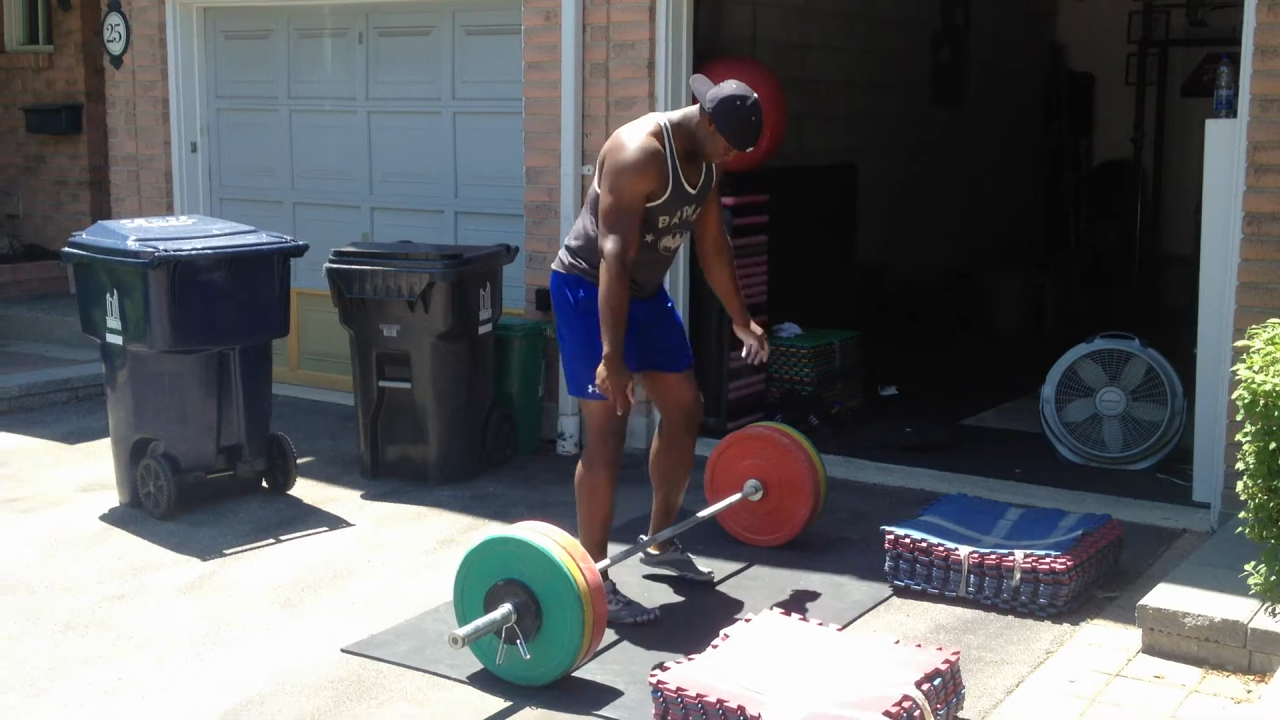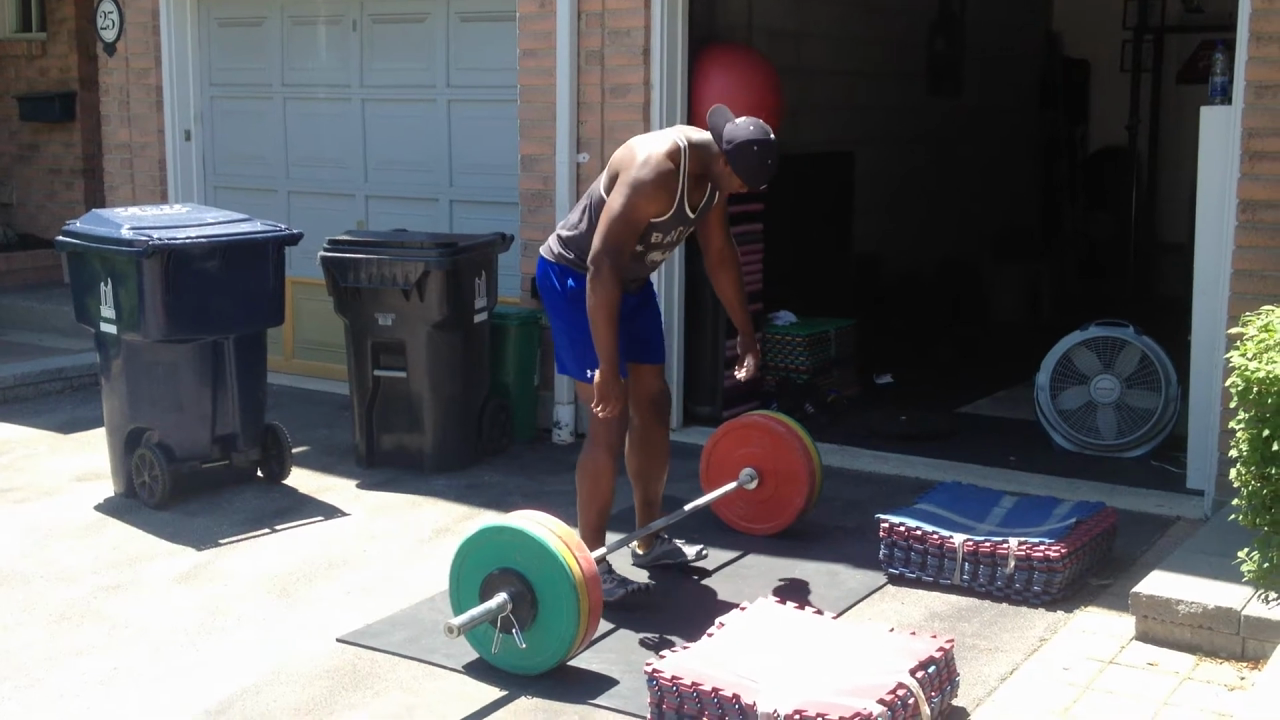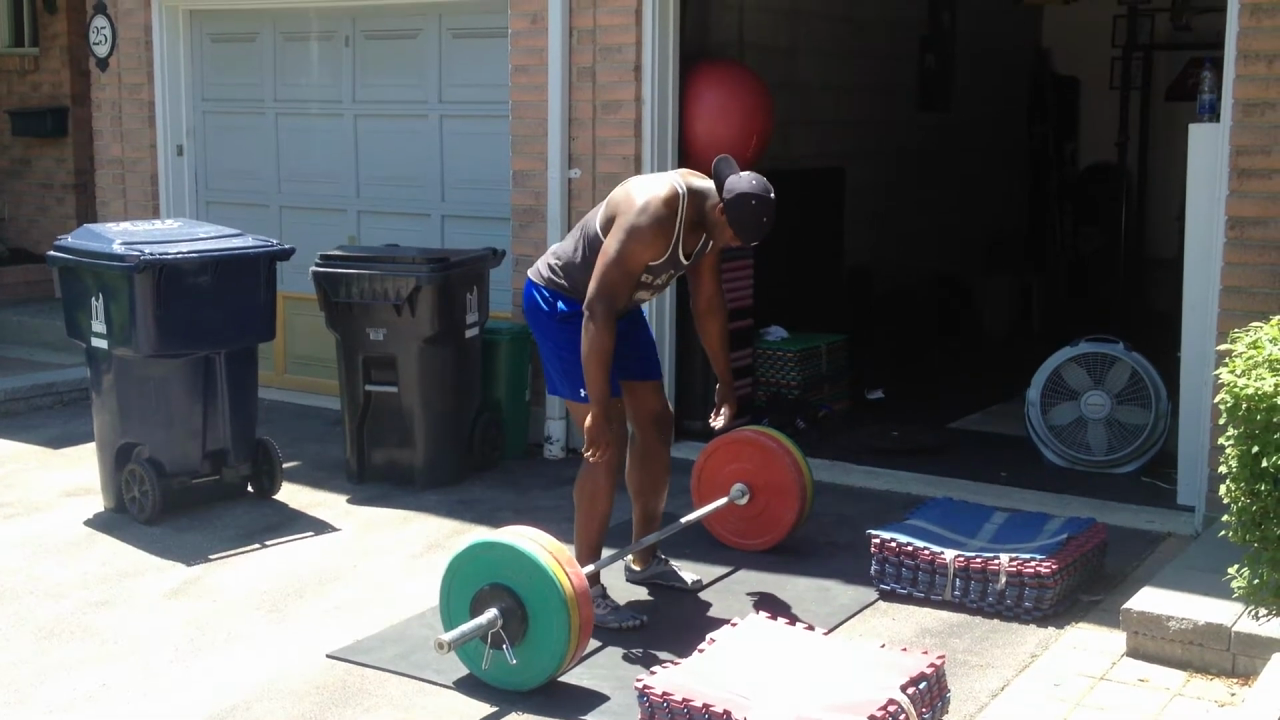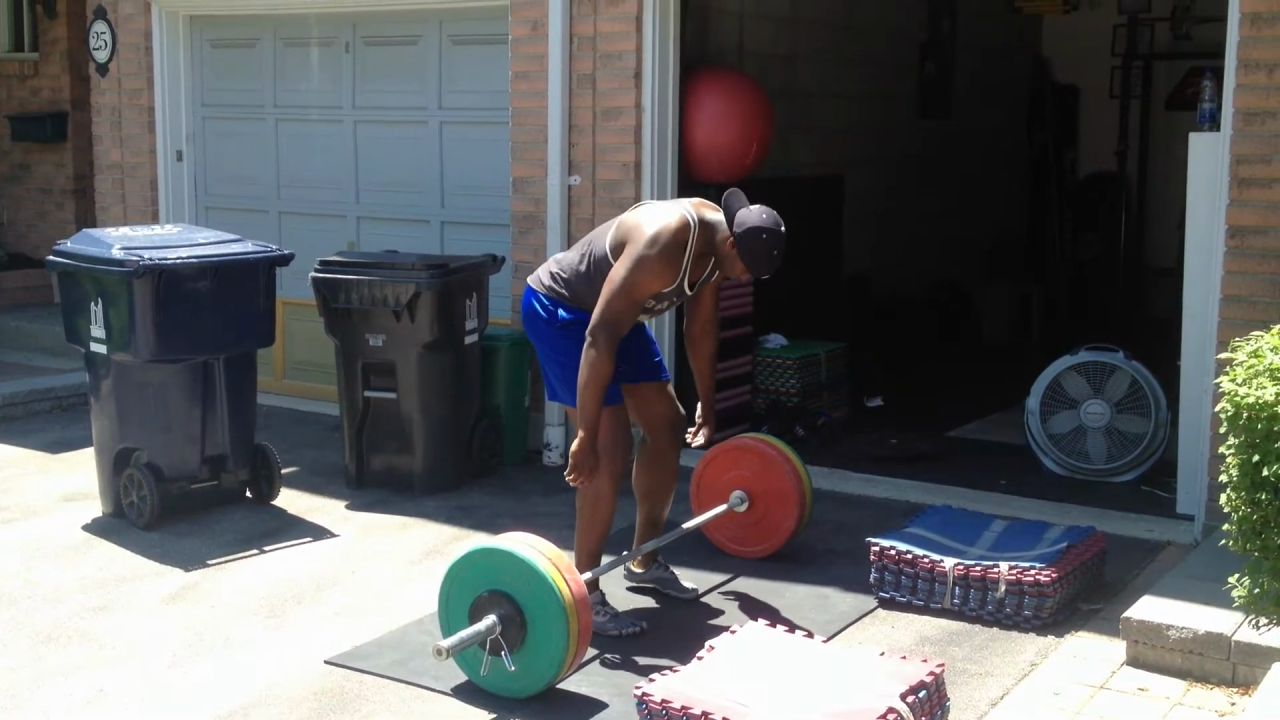
dt=0.7s
person 1, frame 1
left shoulder: (706, 159)
right shoulder: (639, 152)
left elbow: (711, 243)
right elbow: (614, 255)
left wrist: (741, 317)
right wrist: (612, 355)
left hip: (646, 291)
right hip: (590, 288)
left knee: (685, 409)
right knee: (607, 435)
left ankle: (661, 542)
right ankle: (595, 582)
person 1, frame 2
left shoulder: (713, 171)
right shoulder: (653, 170)
left elbow: (719, 254)
right elbow: (601, 267)
left wrist: (745, 332)
right wrist: (606, 368)
left hip: (631, 281)
right hip: (576, 278)
left knee: (654, 405)
right knee: (612, 420)
left ankle: (649, 540)
right ankle: (591, 565)
person 1, frame 3
left shoulder: (709, 216)
right shoulder: (651, 215)
left elbow: (708, 301)
right elbow: (597, 310)
left wrist: (725, 381)
right wrist: (598, 410)
left hip: (616, 303)
right hip: (562, 301)
left knee: (656, 423)
right knee: (608, 442)
left ankle: (645, 558)
right ankle: (585, 587)
person 1, frame 4
left shoulder: (716, 237)
right shoulder: (662, 244)
left elbow: (702, 324)
right elbow: (600, 338)
left wrist: (706, 401)
right wrist: (585, 434)
left hip: (615, 310)
right hip: (560, 309)
left knee: (667, 427)
right knee: (611, 450)
left ankle: (645, 562)
right ankle: (584, 596)
